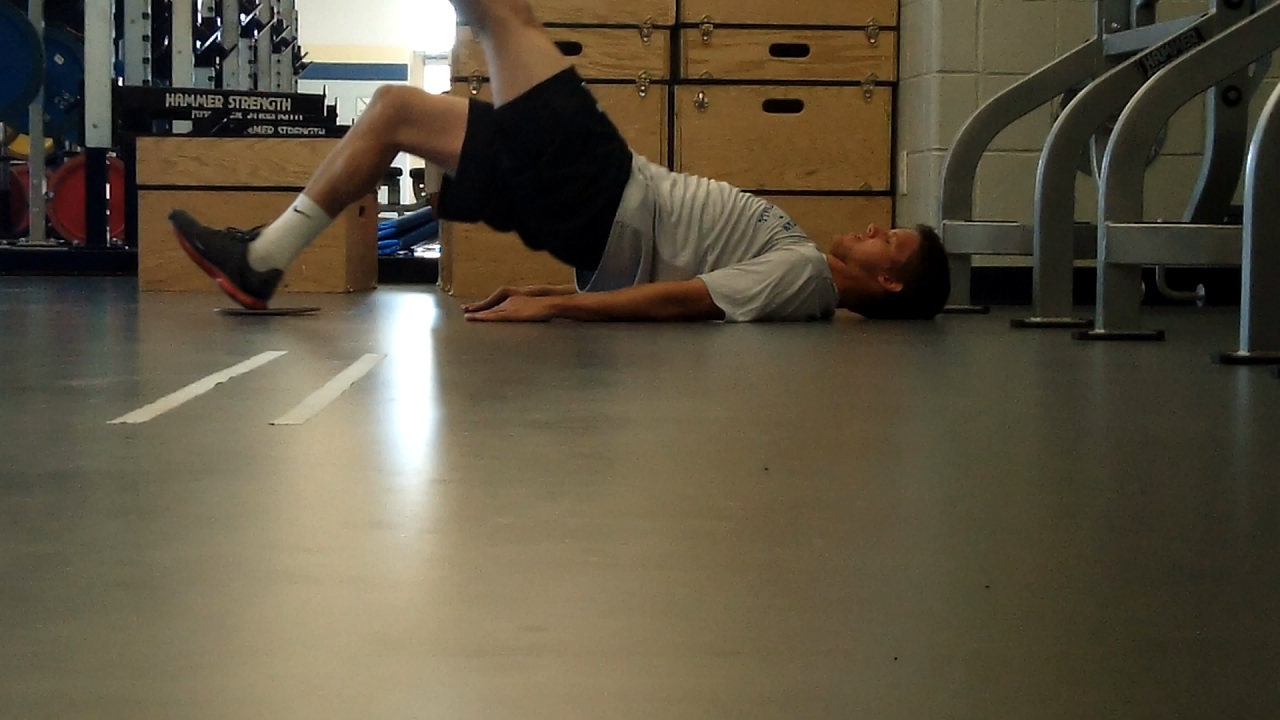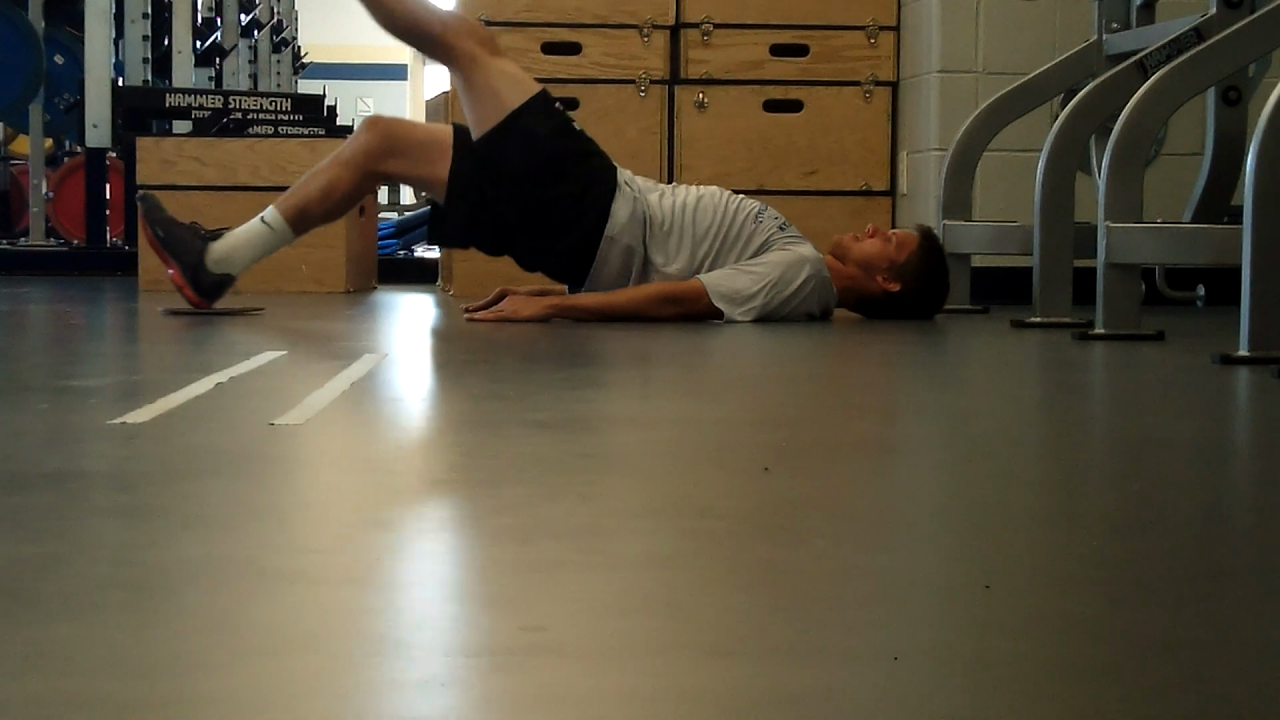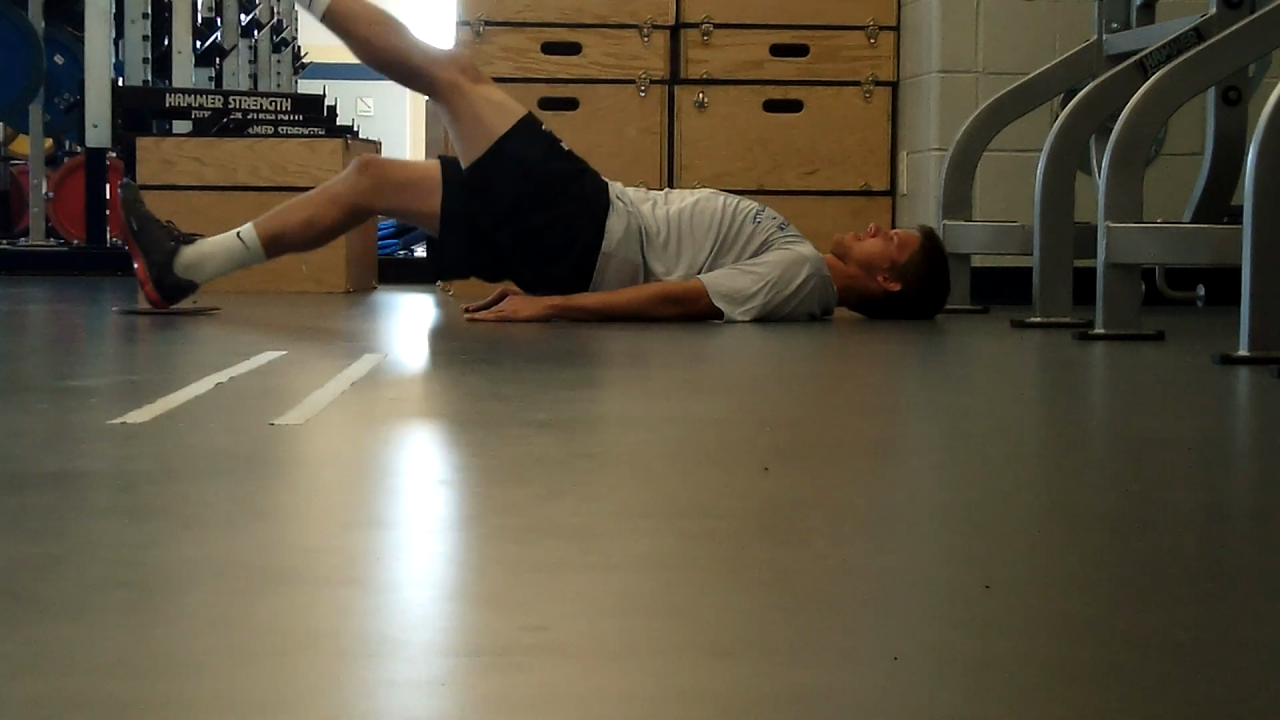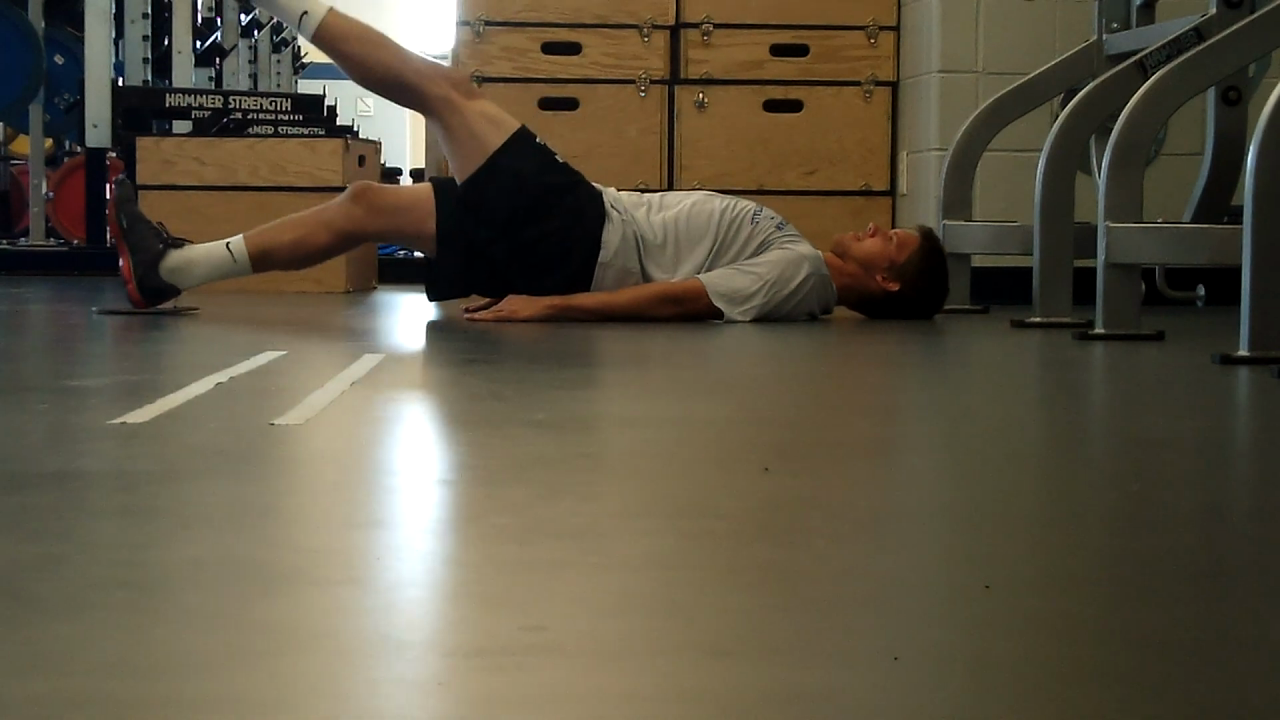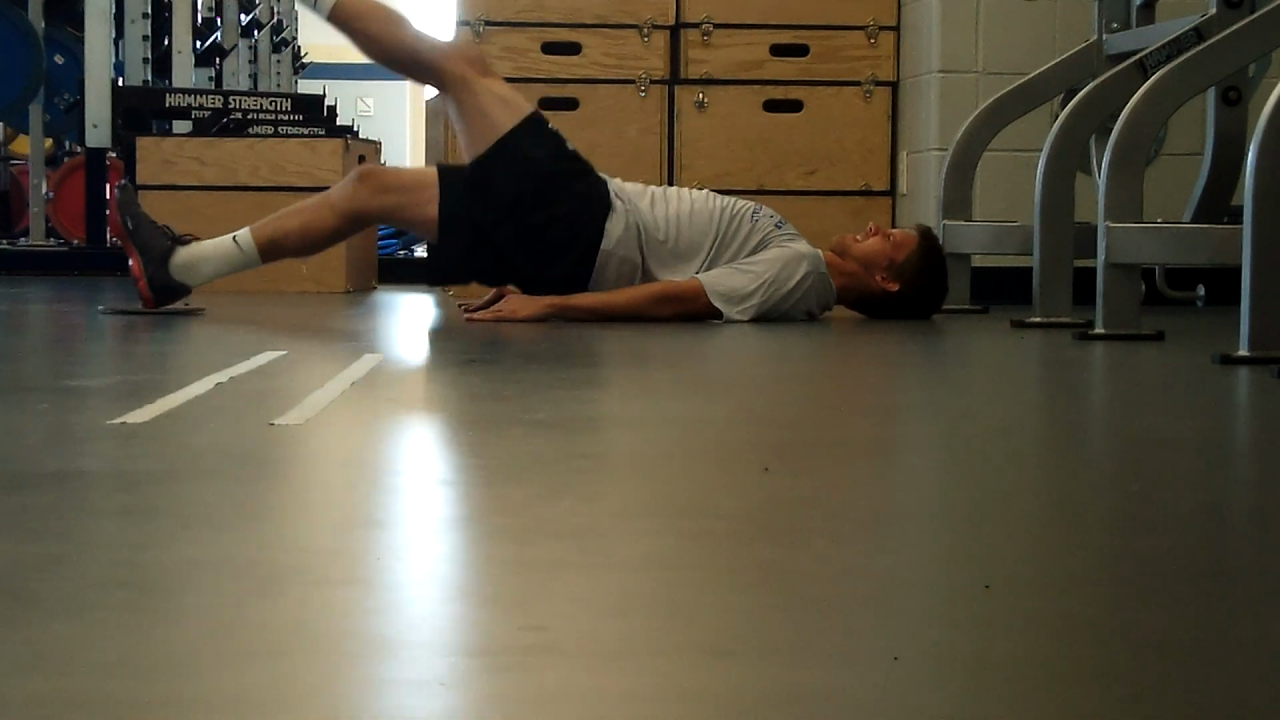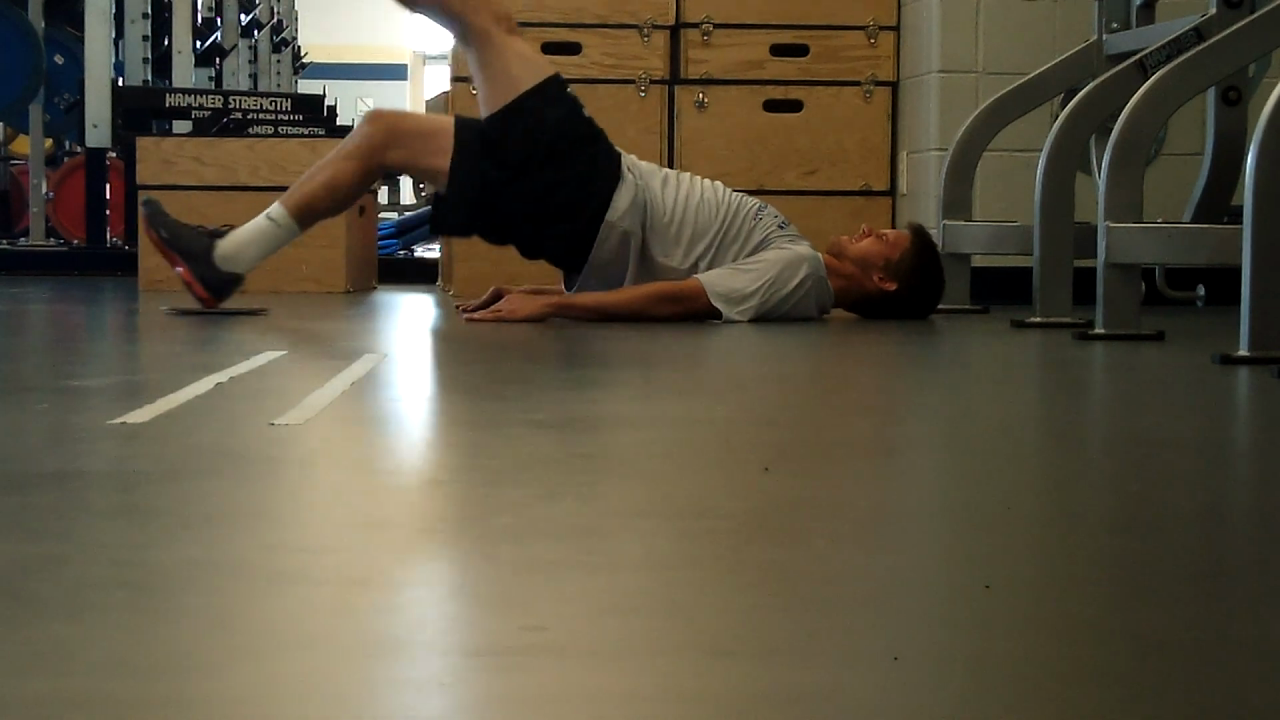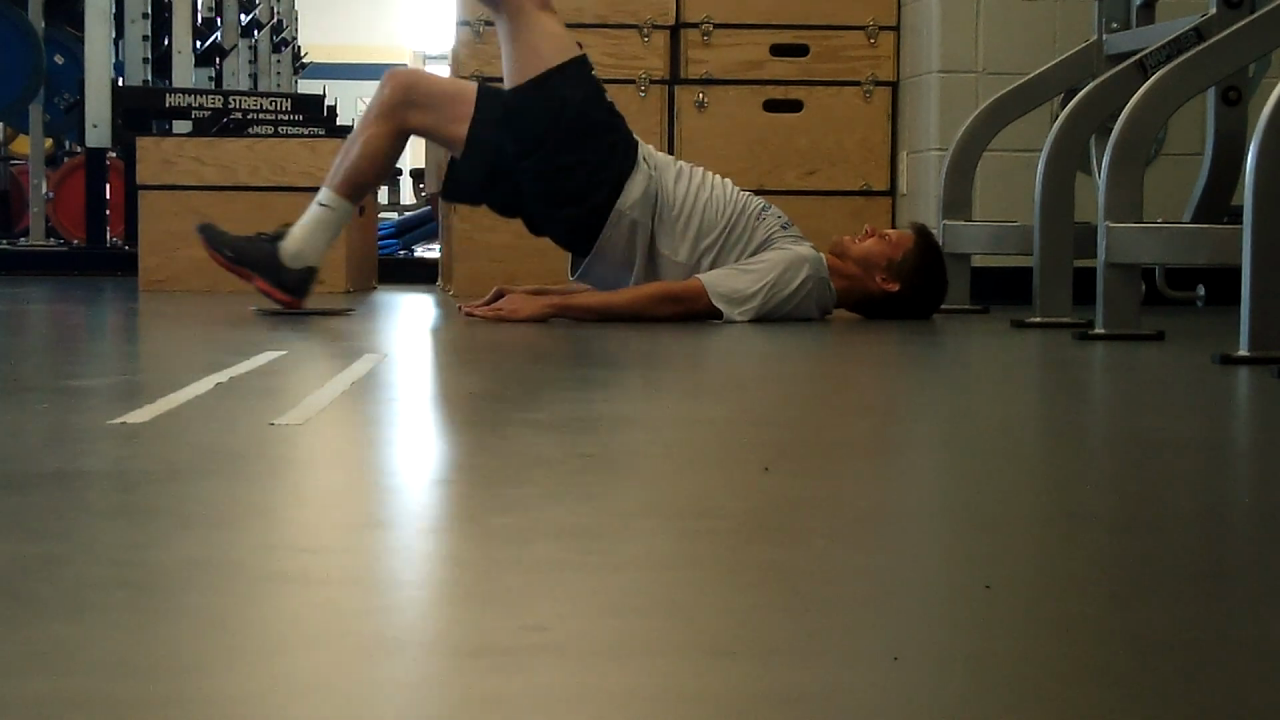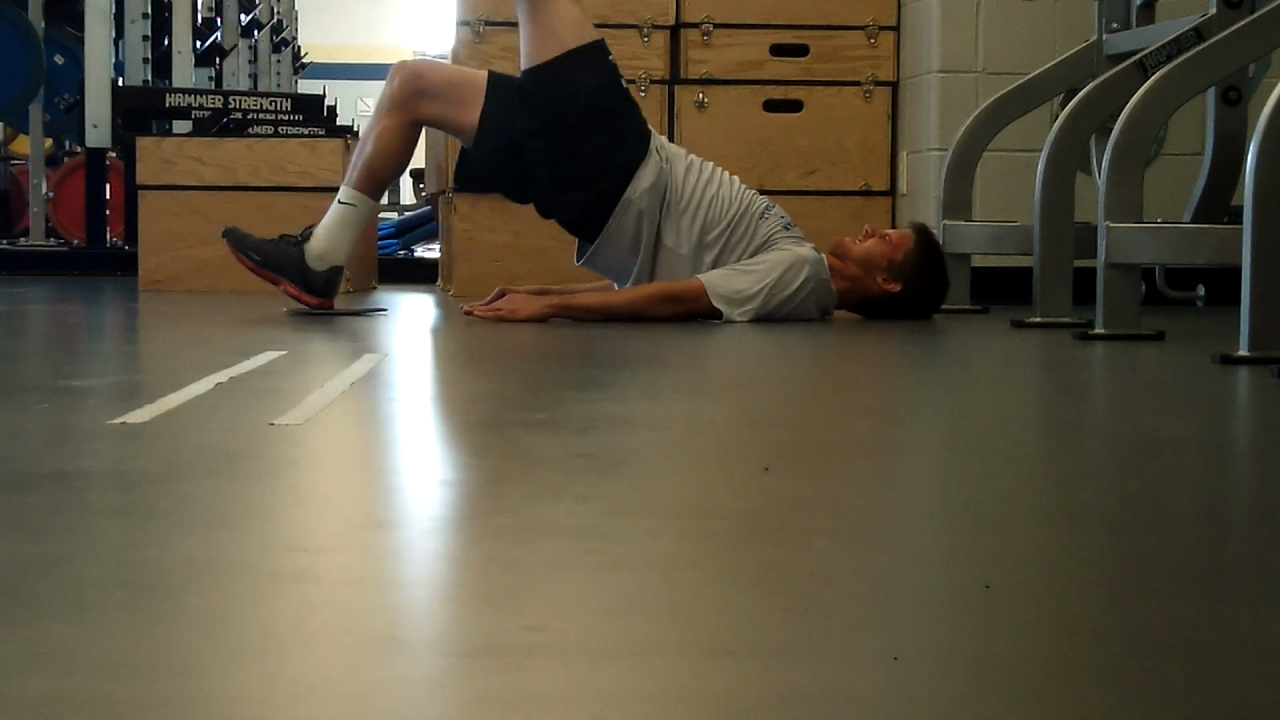
dt=0.2s
person 1, frame 1
left shoulder: (803, 274)
right shoulder: (800, 266)
left elbow: (681, 300)
left wrist: (553, 304)
right wrist: (555, 287)
left hip: (604, 200)
right hip: (609, 207)
right knee: (395, 106)
right ankle: (262, 259)
person 1, frame 2
left shoulder: (799, 273)
right shoulder: (795, 266)
left elbow: (678, 300)
left wrist: (550, 306)
right wrist: (556, 287)
left hip: (592, 217)
right hip: (600, 218)
right knee: (377, 137)
right ankle: (218, 261)
person 1, frame 3
left shoulder: (798, 275)
right shoulder: (793, 263)
left elbow: (678, 299)
left wrist: (548, 305)
left hip: (587, 234)
right hip: (595, 228)
left knee: (454, 72)
right knee: (368, 178)
right ankle: (184, 265)
person 1, frame 4
left shoulder: (800, 272)
right shoulder: (793, 267)
left elbow: (678, 300)
left wrist: (550, 305)
left hip: (583, 244)
right hip: (594, 230)
left knee: (446, 90)
right knee: (364, 205)
right ankle: (170, 270)
person 1, frame 5
left shoulder: (799, 271)
right shoulder: (794, 266)
left elbow: (678, 298)
left wrist: (549, 304)
right wrist: (536, 285)
left hip: (589, 232)
right hip: (589, 235)
left knee: (457, 69)
right knee: (370, 186)
right ankle: (183, 266)
person 1, frame 6
left shoulder: (799, 274)
right shoulder: (792, 265)
left elbow: (677, 300)
left wrist: (549, 304)
right wrist: (554, 287)
left hip: (592, 201)
right hip: (596, 207)
right knee: (380, 132)
right ankle: (229, 258)
person 1, frame 7
left shoulder: (799, 275)
right shoulder: (799, 267)
left elbow: (678, 301)
left wrist: (551, 305)
left hip: (605, 184)
right hip: (601, 190)
right knee: (401, 92)
right ankle: (298, 257)
person 1, frame 8
left shoulder: (800, 275)
right shoulder: (797, 268)
left elbow: (679, 302)
left wrist: (551, 305)
right hip: (612, 175)
right knee: (411, 84)
right ankle: (322, 257)
